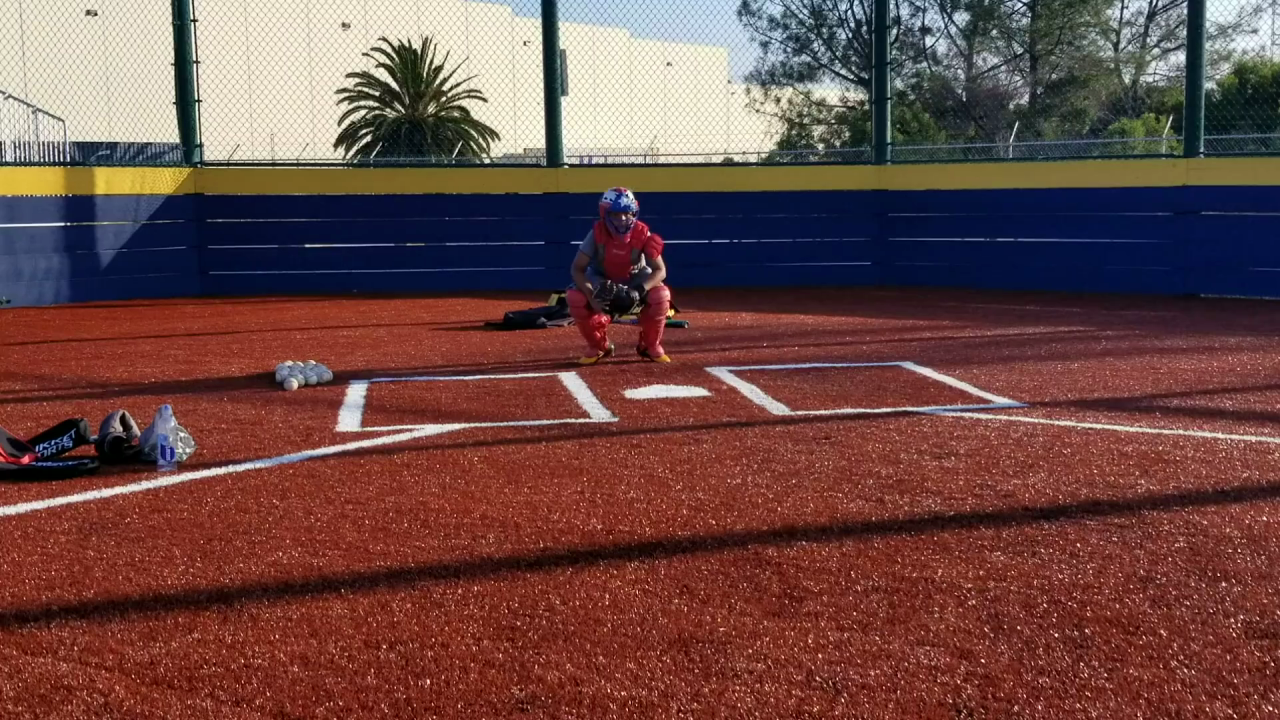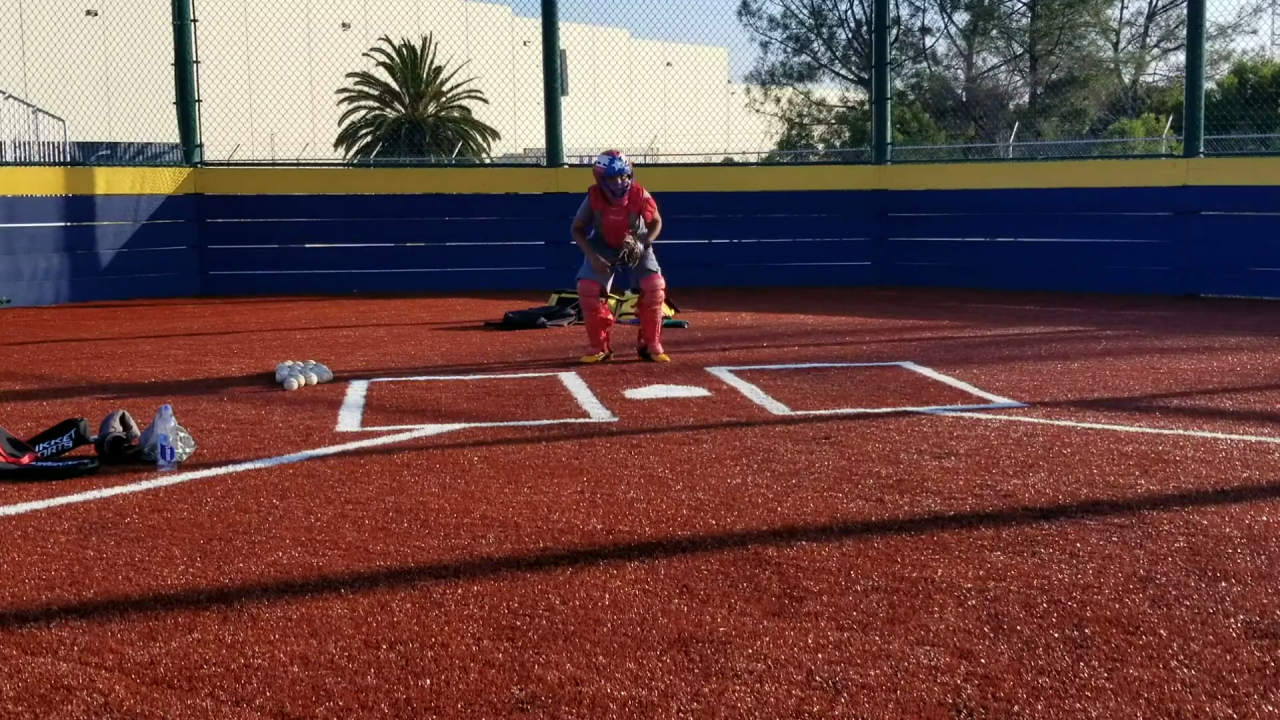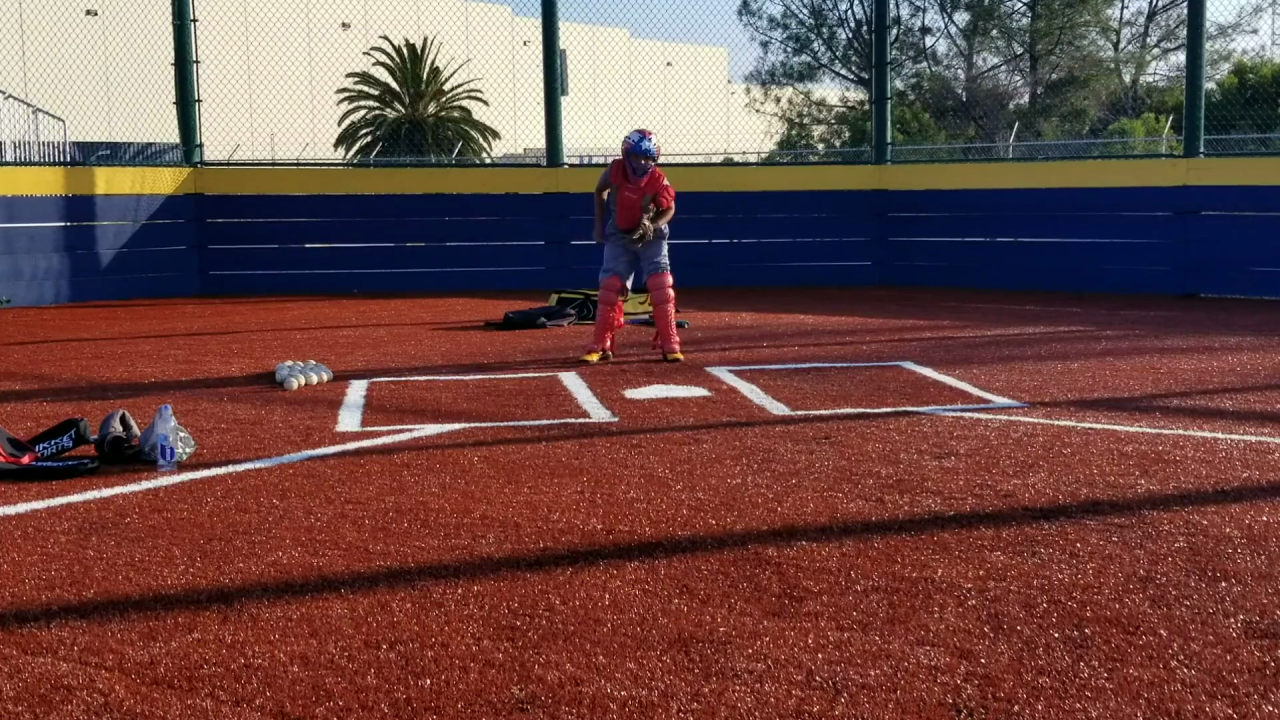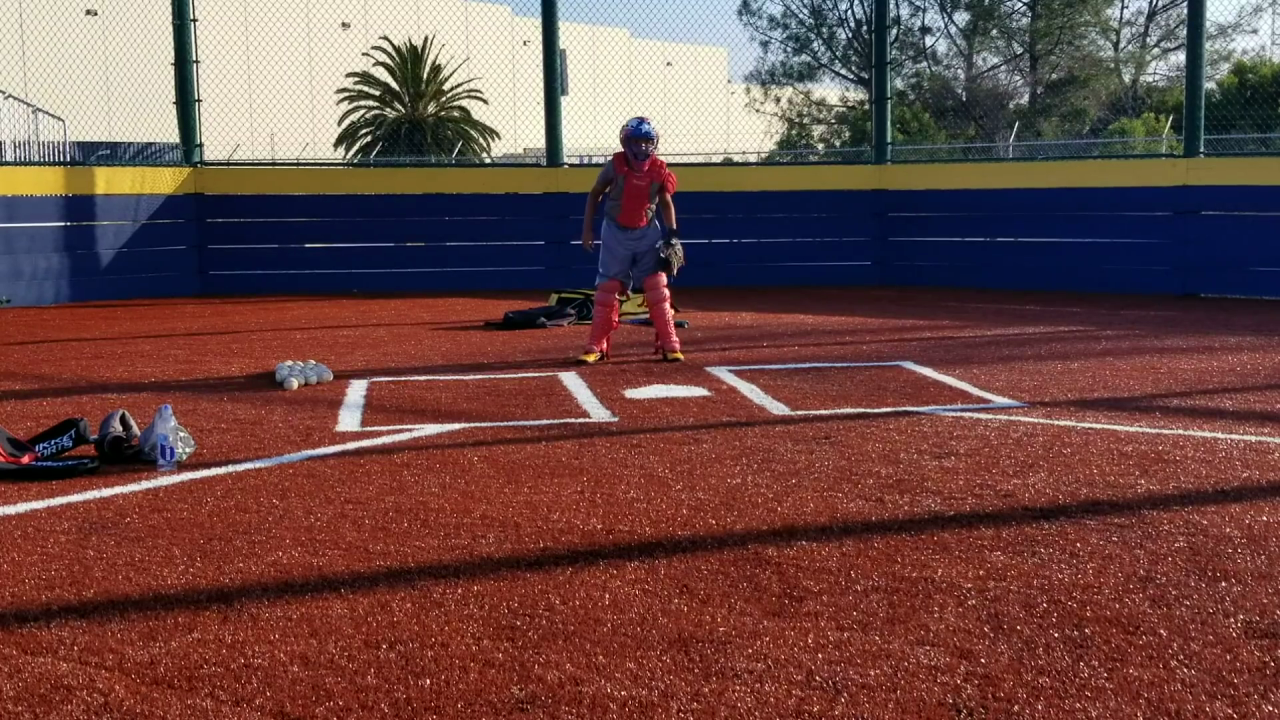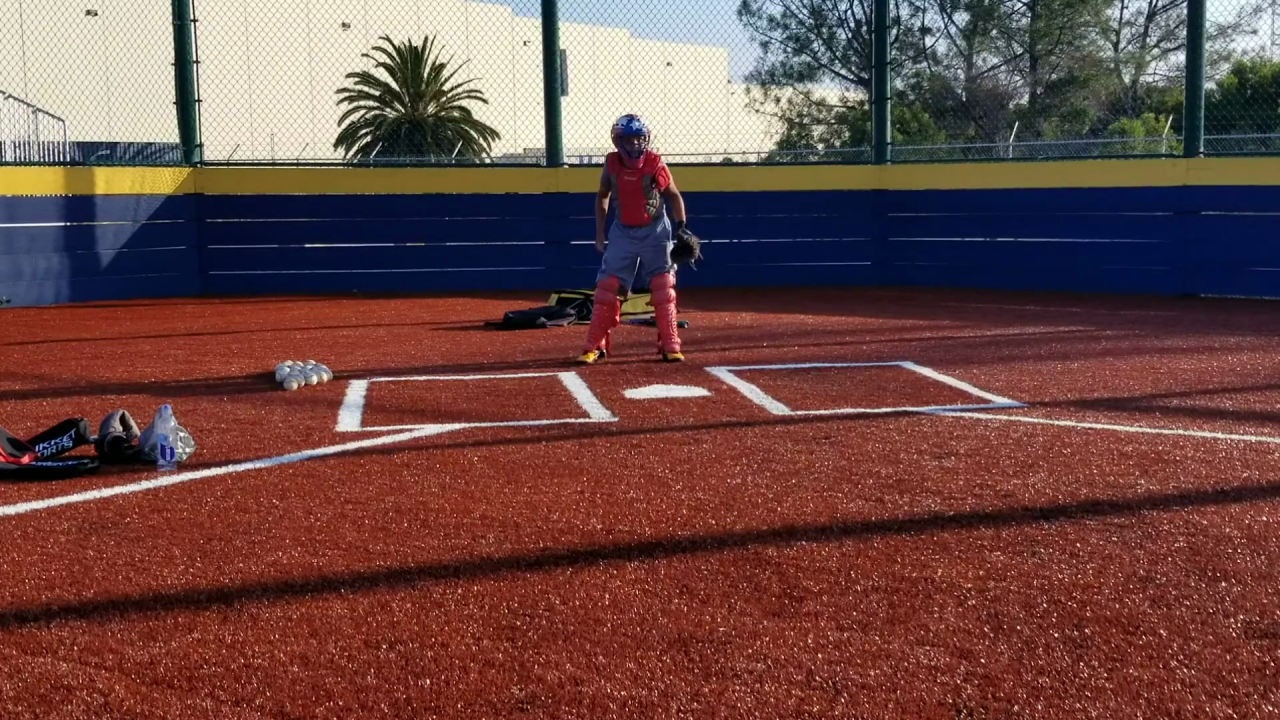
dt=0.5s
person 1, frame 1
left shoulder: (642, 234)
right shoulder: (597, 234)
left elbow: (660, 270)
right elbow: (577, 269)
left wrist: (640, 290)
right wrist: (591, 296)
left hip: (635, 280)
right hip: (602, 281)
left knee: (661, 296)
right knee: (575, 297)
left ankle: (651, 347)
right ankle: (599, 347)
person 1, frame 2
left shoulder: (639, 194)
right shoulder: (593, 198)
left elbow: (656, 223)
right elbow: (576, 229)
left wrist: (642, 244)
right wrist: (592, 255)
right hip: (603, 247)
left knee: (654, 287)
right knee: (588, 289)
left ankle: (650, 346)
right ankle: (599, 348)
person 1, frame 3
left shoulder: (658, 181)
right shoulder: (614, 171)
left elbow: (669, 209)
right elbow: (600, 190)
left wrist: (652, 226)
right wrist: (599, 223)
left hip: (650, 237)
right hip: (618, 235)
left knee: (661, 287)
right knee: (610, 288)
left ankle: (670, 346)
right ankle: (600, 347)
person 1, frame 4
left shoulder: (659, 170)
right shoulder: (615, 165)
left elbow: (666, 203)
right elbow: (595, 194)
left wrist: (673, 236)
right wrist: (587, 229)
left hip: (648, 234)
right hip: (616, 234)
left knee: (657, 288)
right knee: (607, 288)
left ankle: (669, 346)
right ankle: (596, 347)
person 1, frame 5
left shoulder: (655, 164)
right shoulder: (612, 165)
left elbow: (673, 196)
right elbow: (602, 197)
left wrist: (681, 227)
right wrist: (600, 231)
left hip: (655, 231)
right hip: (623, 232)
left knee: (663, 287)
right knee: (607, 286)
left ankle: (670, 346)
right ankle: (595, 346)
